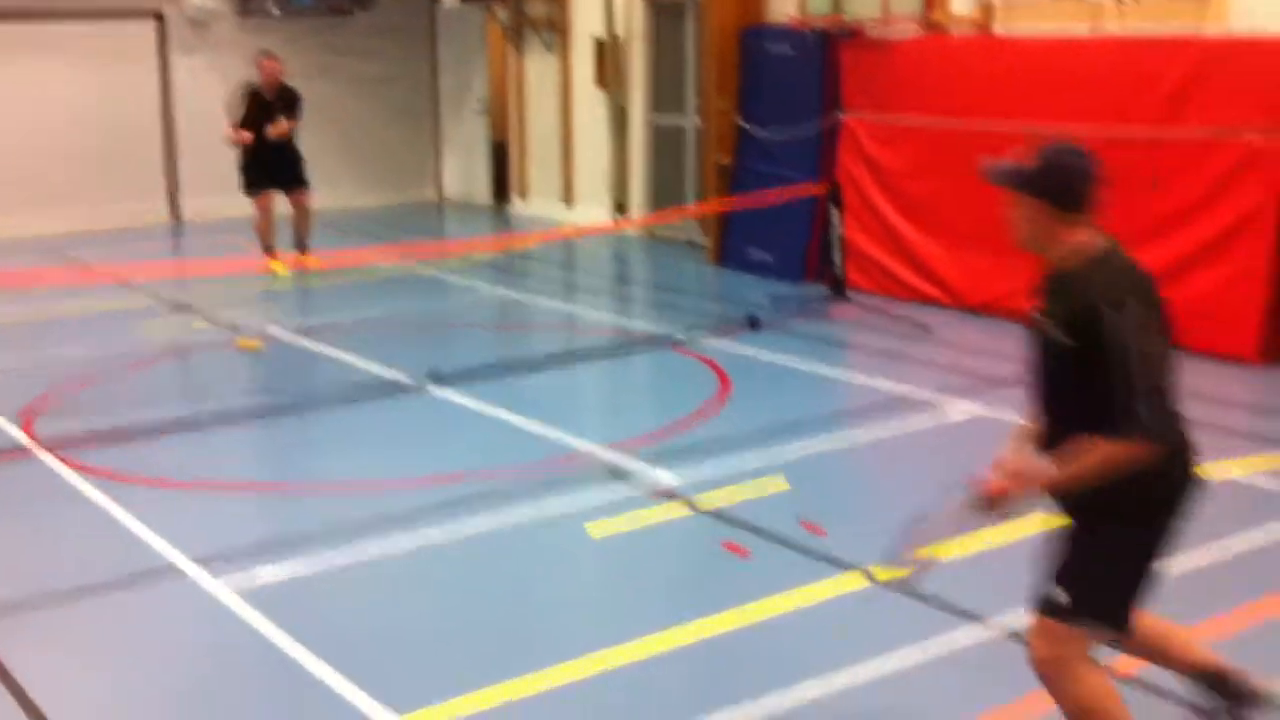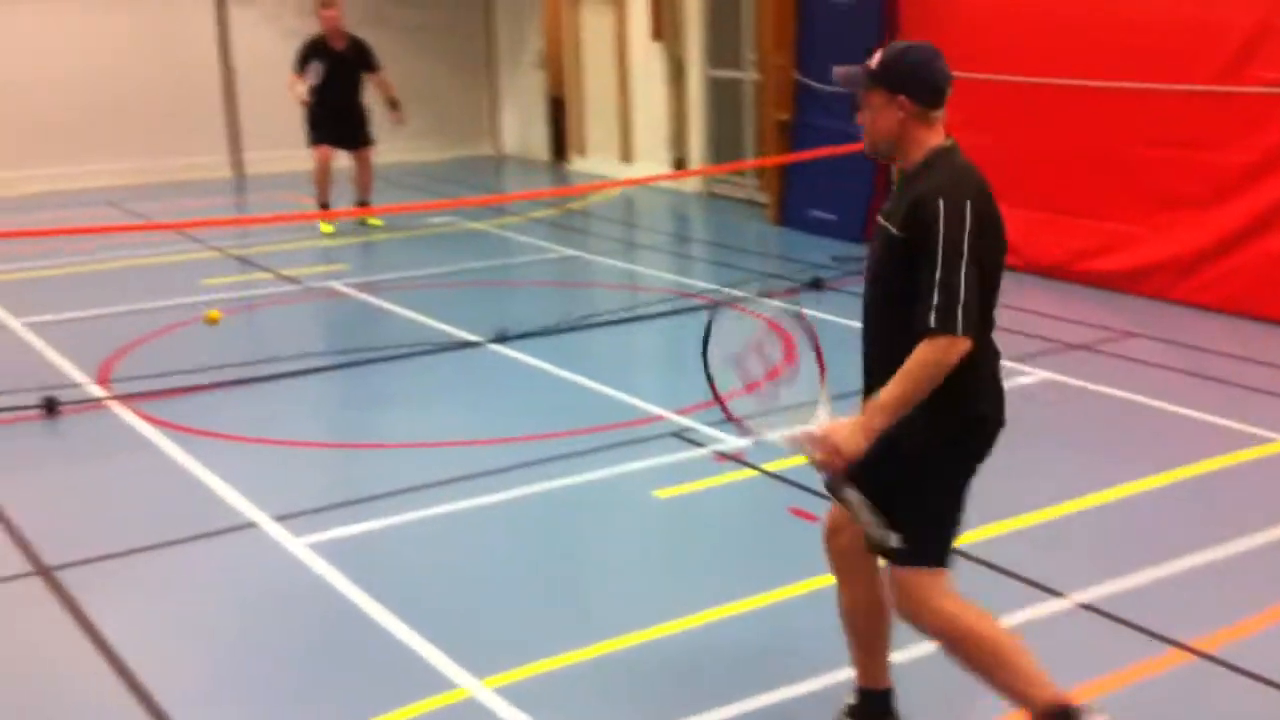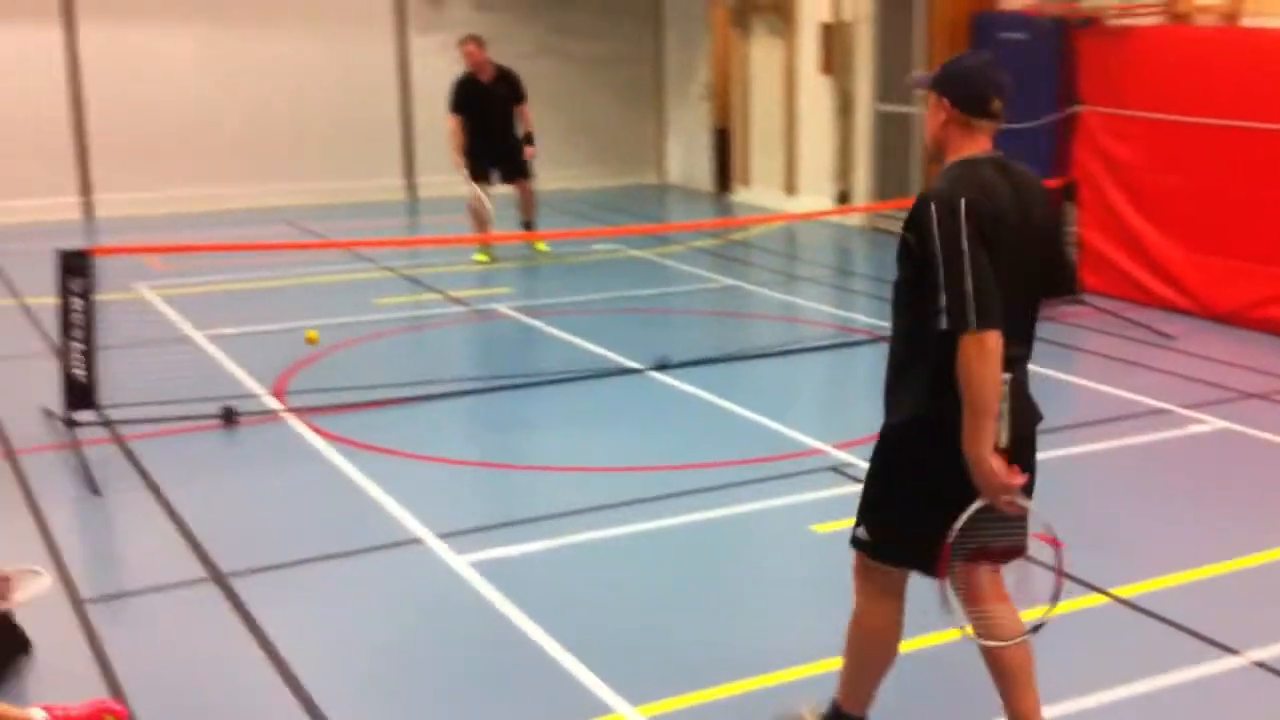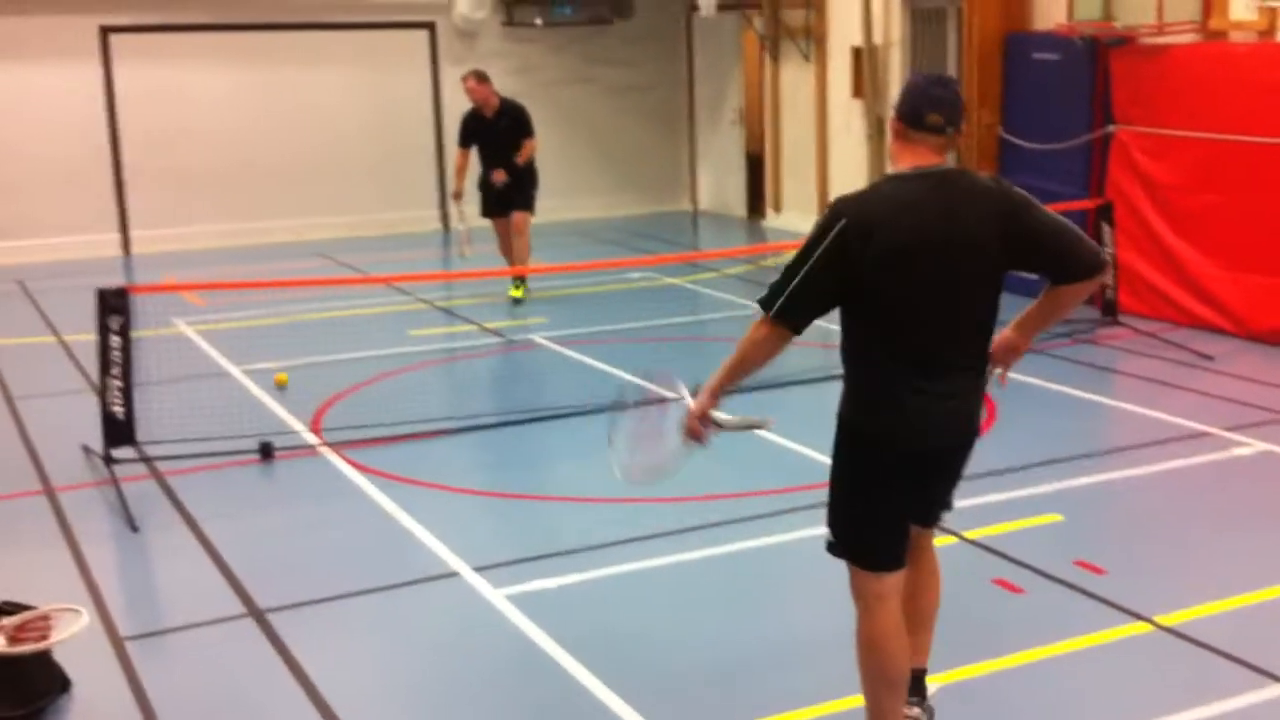
dt=0.4s
person 1, frame 1
left shoulder: (1107, 301)
right shoulder: (1067, 275)
left elbow: (1139, 439)
left wrist: (1035, 481)
right wrist: (1029, 444)
left hip: (1132, 492)
right hip: (1108, 485)
left knee: (1055, 651)
right knee: (1102, 619)
person 1, frame 2
left shoulder: (948, 199)
right shoulder: (917, 181)
left elbow: (952, 337)
left wrist: (864, 425)
right wrist: (872, 417)
left hip: (946, 419)
right hip: (913, 412)
left knee: (918, 591)
right knee: (846, 539)
person 1, frame 3
left shoulder: (951, 200)
right shoulder: (1025, 191)
left elbow: (978, 335)
right elbow: (1053, 288)
left wrist: (978, 447)
left hip: (939, 425)
right hip: (1004, 416)
left knee: (879, 578)
person 1, frame 4
left shoulder: (858, 216)
right shoulder: (997, 202)
left elbow: (778, 321)
right elbow: (1088, 267)
left wrist: (710, 395)
right wrist: (1021, 332)
left hip: (880, 423)
right hip: (958, 414)
left knee: (877, 583)
right knee: (917, 539)
person 2, frame 1
left shoulder: (290, 95)
right shoulder: (248, 97)
left elbow: (283, 128)
right elbow: (236, 128)
left wrist: (254, 137)
right wrist: (235, 135)
left hip: (283, 155)
right hip: (256, 159)
left knee: (302, 203)
right knee: (264, 207)
left ankle: (302, 252)
right ankle: (270, 256)
person 2, frame 2
left shoulder: (358, 46)
right shoulder: (312, 48)
left elbow: (377, 76)
right elbow: (296, 77)
left wrist: (393, 105)
right wrist: (300, 91)
left hip: (352, 112)
right hip: (323, 113)
left knee: (364, 159)
right knee: (323, 159)
left ankle: (363, 209)
right ankle: (324, 212)
person 2, frame 3
left shoulder: (508, 77)
right shoulder: (463, 85)
left elbow: (523, 109)
right elbow: (457, 119)
left wrist: (529, 140)
right wrist: (459, 153)
left hip: (509, 147)
right hip: (477, 147)
left knee: (527, 189)
left ankle: (530, 232)
right ankle: (484, 245)
person 2, frame 4
left shoulder: (515, 111)
right shoulder: (470, 120)
left elbow: (530, 145)
right elbow: (463, 153)
left wrist: (509, 171)
right wrist: (458, 186)
left hip: (519, 177)
right hip: (492, 181)
left knee: (519, 224)
right knee: (502, 230)
left ankle: (520, 280)
right ankle: (518, 274)
